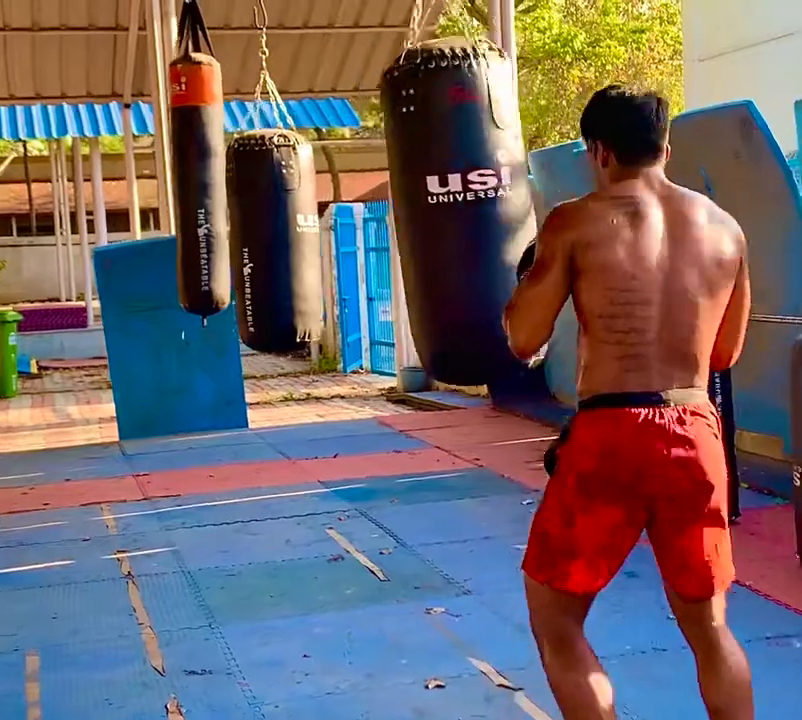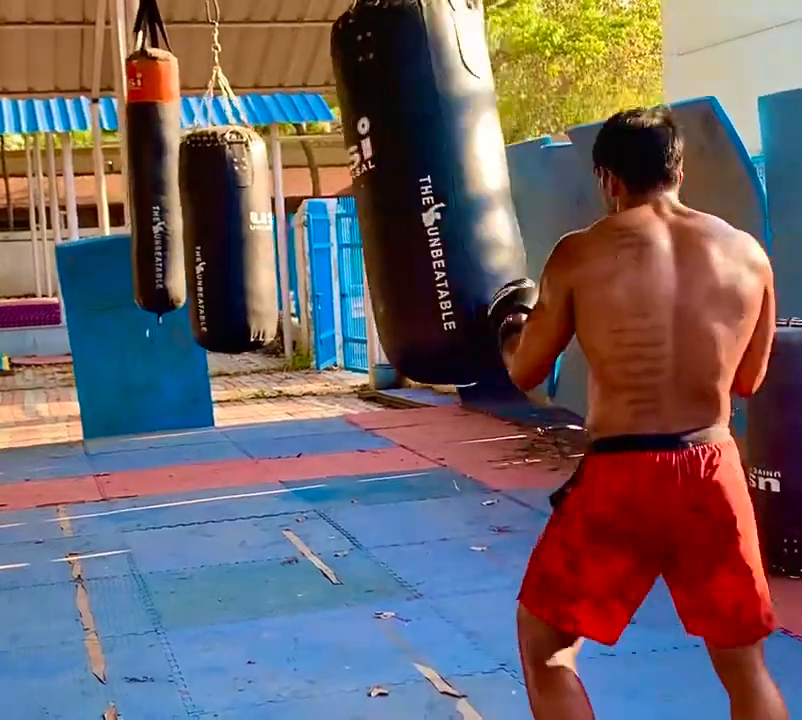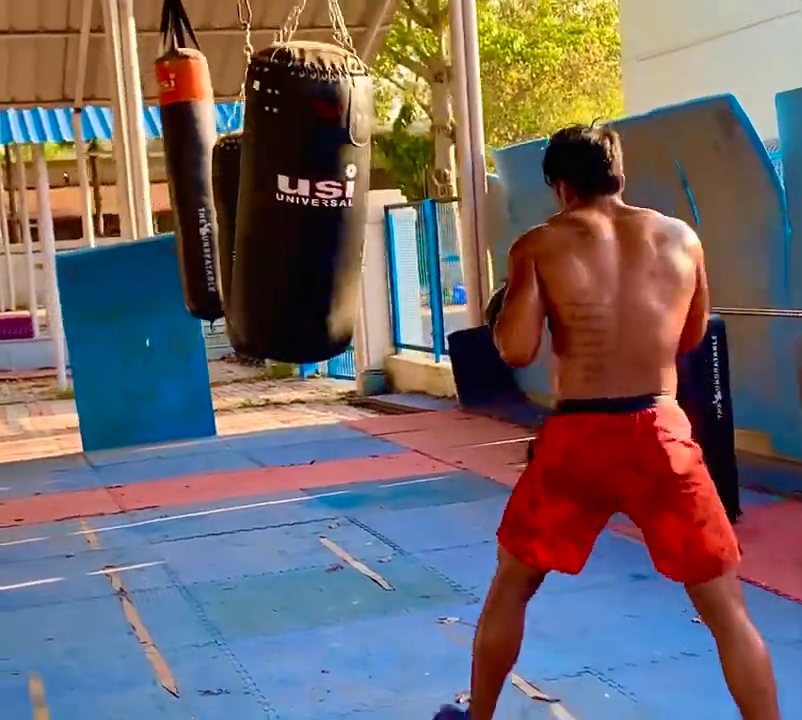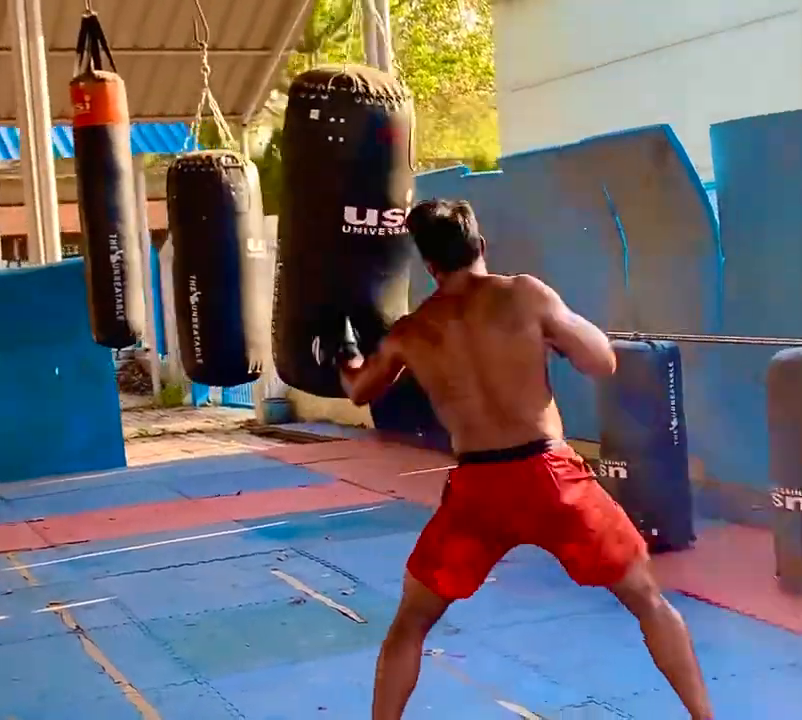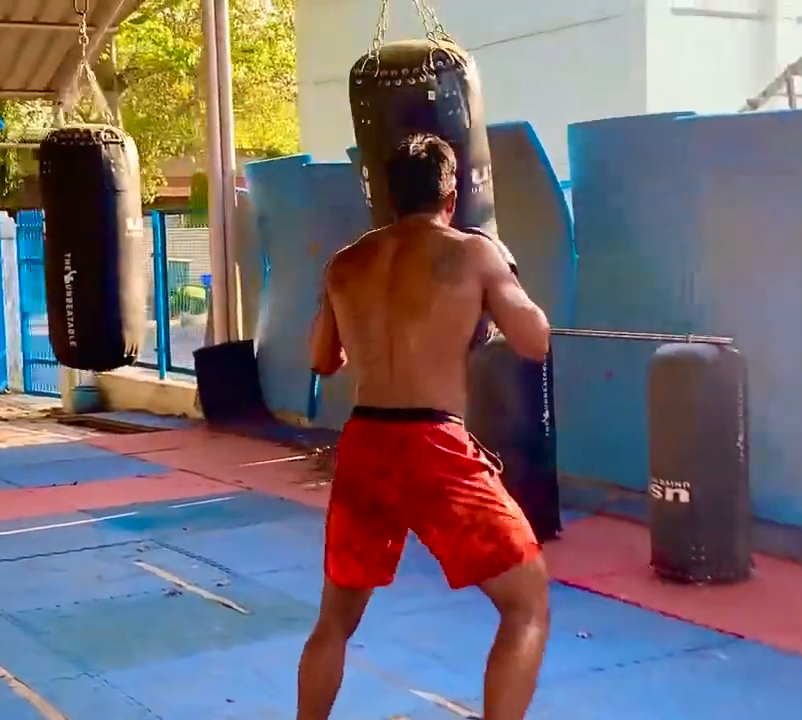
dt=1s
person 1, frame 1
left shoulder: (573, 221)
right shoulder: (724, 229)
left elbow: (523, 340)
right elbow: (726, 352)
left wrist: (522, 287)
left hip: (609, 438)
right hip: (693, 436)
left knee: (555, 620)
right knee: (707, 623)
person 1, frame 2
left shoulder: (580, 254)
right shoulder: (748, 253)
left elbow: (525, 373)
right elbow: (747, 378)
left wrist: (515, 333)
left hip: (620, 476)
right hip: (711, 473)
left knee: (541, 646)
right knee: (745, 668)
person 1, frame 3
left shoulder: (538, 247)
right shoulder: (681, 240)
left elbow: (518, 350)
left wrist: (500, 316)
left hip: (574, 440)
right hip: (658, 438)
left knee: (510, 586)
right knee: (725, 609)
person 1, frame 4
left shoulder: (409, 333)
right shoulder: (528, 294)
left elbow: (358, 389)
right elbow: (603, 362)
left wrist: (345, 360)
left hip: (478, 489)
right hip: (553, 478)
left knee: (411, 623)
right knee: (647, 598)
person 1, frame 5
left shoulder: (343, 266)
right shoulder: (473, 254)
left elbow: (322, 364)
right elbow: (535, 344)
right wrist: (504, 270)
left hip: (361, 452)
right hip: (434, 453)
left knee: (337, 616)
right knee: (528, 604)
